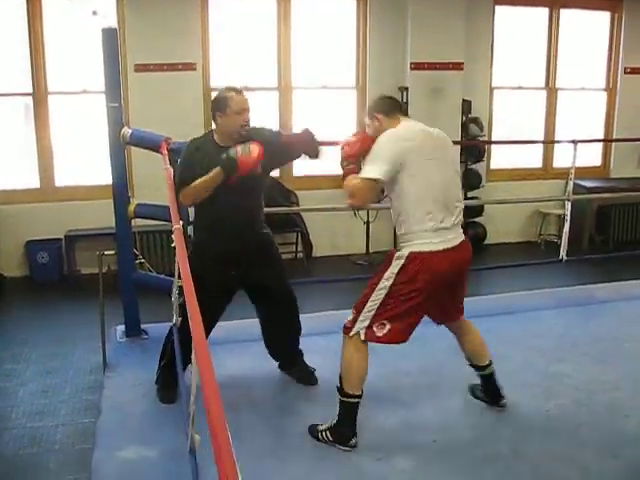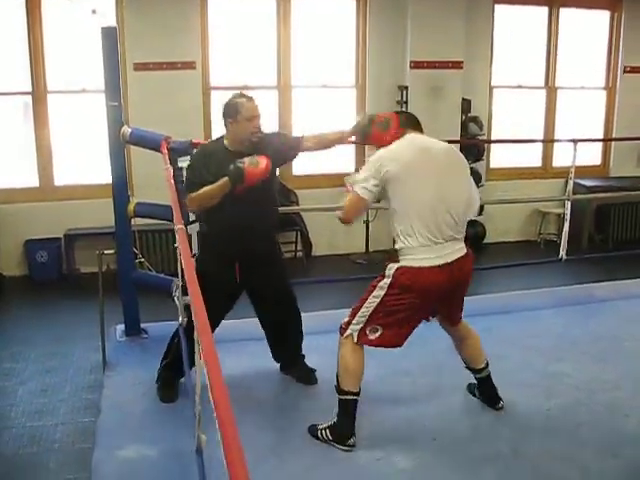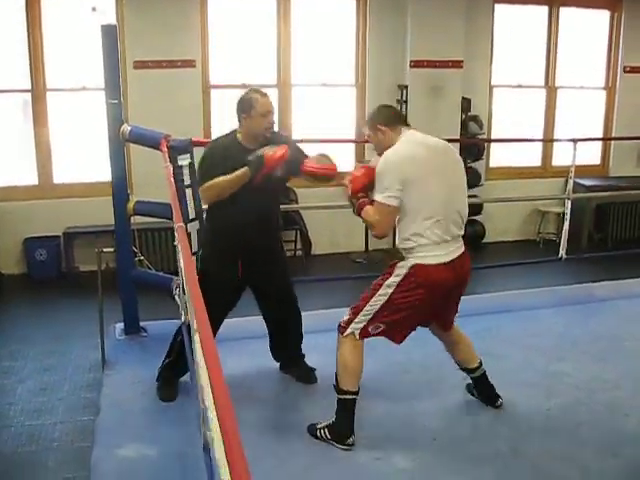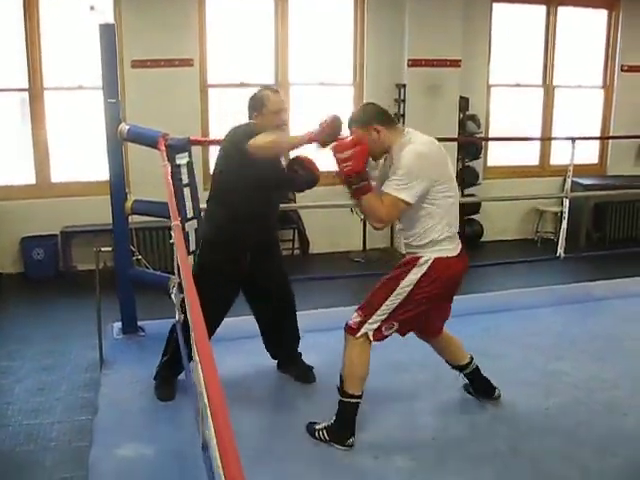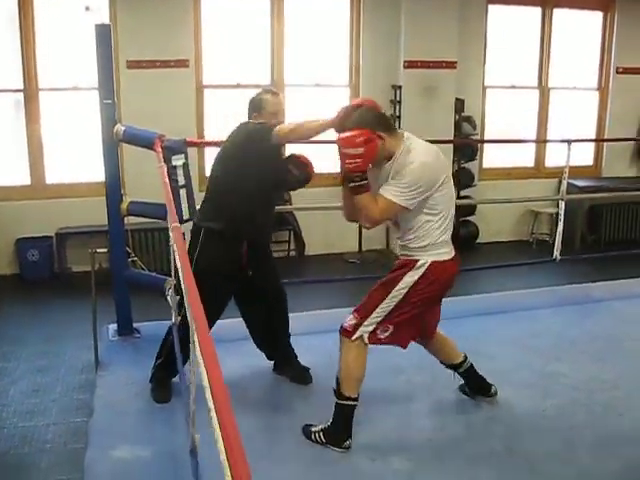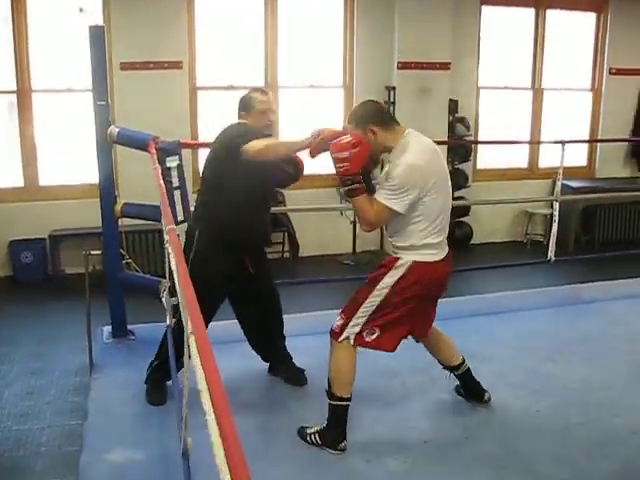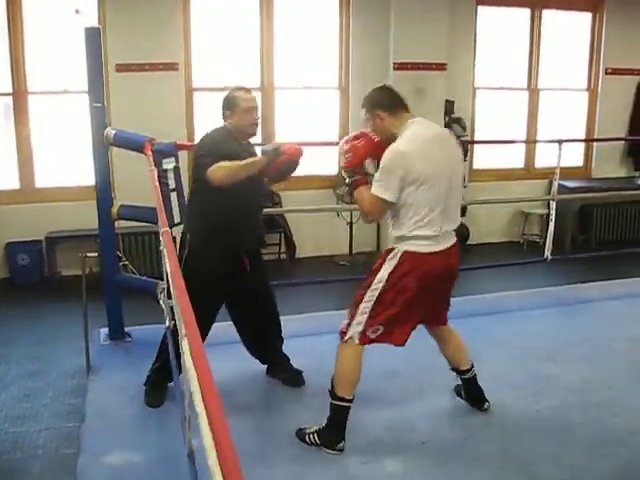
dt=0.1s
person 1, frame 1
left shoulder: (392, 141)
right shoulder: (442, 140)
left elbow: (357, 195)
left wrist: (351, 165)
left hip: (422, 258)
right hip: (457, 249)
left knee: (356, 332)
right knee: (454, 318)
left ankle: (344, 429)
right ankle: (492, 389)
person 1, frame 2
left shoulder: (386, 157)
right shoulder: (455, 155)
left elbow: (348, 215)
right elbow: (471, 207)
left wrist: (361, 185)
left hip: (417, 271)
right hip: (458, 262)
left knee: (352, 334)
right knee: (454, 323)
left ankle: (343, 428)
right ankle: (489, 391)
person 1, frame 3
left shoulder: (396, 159)
right shoulder: (445, 149)
left elbow: (380, 227)
left wrist: (360, 199)
left hip: (424, 267)
right hip: (455, 261)
left knee: (350, 331)
right knee: (443, 326)
left ankle: (342, 427)
right ankle: (486, 389)
person 1, frame 4
left shoulder: (414, 156)
right shoulder: (395, 155)
left elbow: (382, 216)
right elbow: (385, 194)
left wrist: (354, 178)
right wrist: (358, 175)
left hip: (432, 262)
right hip: (450, 258)
left knee: (358, 330)
right knee: (429, 329)
left ankle: (343, 428)
right ankle: (482, 385)
person 1, frame 5
left shoulder: (419, 163)
right shoulder: (401, 154)
left elbow: (374, 217)
right elbow: (353, 214)
left wrist: (353, 175)
right wrist: (359, 175)
left hip: (427, 266)
right hip: (437, 261)
left knee: (355, 333)
right knee: (423, 331)
left ankle: (339, 430)
right ankle: (478, 383)
person 1, frame 6
left shoulder: (412, 163)
right shoulder: (407, 146)
left elbow: (370, 220)
right elbow: (376, 206)
left wrist: (349, 179)
right wrist: (356, 177)
left hip: (415, 265)
right hip: (432, 261)
left knee: (344, 334)
right knee: (422, 329)
left ankle: (334, 432)
right ankle: (473, 387)
person 1, frame 7
left shoulder: (399, 152)
right shoulder: (445, 137)
left elbow: (371, 212)
left wrist: (355, 172)
right wrist: (370, 167)
left hip: (412, 257)
right hip: (446, 251)
left knee: (353, 335)
right knee: (438, 323)
left ankle: (333, 431)
right ankle: (474, 392)
person 2, frame 1
left shoulder: (256, 138)
right shoulder: (198, 150)
left elbow: (292, 144)
right elbow: (186, 197)
left wrist: (305, 142)
right wrist: (223, 169)
left hip: (255, 243)
right hip: (213, 249)
left knee: (281, 304)
right knee: (196, 317)
left ankle: (291, 360)
right ankle: (168, 375)
person 2, frame 2
left shoulder: (268, 144)
right shoulder: (207, 155)
left elbow: (308, 142)
right elbow: (192, 203)
left wrist: (352, 132)
right wrist: (230, 178)
left hip: (262, 249)
right hip: (219, 254)
left knee: (284, 309)
left ankle: (292, 362)
right ankle: (169, 375)
person 2, frame 3
left shoulder: (278, 142)
right shoulder: (221, 149)
left elbow: (303, 165)
right elbow: (209, 193)
left wrist: (320, 167)
right wrist: (250, 169)
left hip: (266, 247)
right hip: (224, 249)
left knee: (284, 305)
right knee: (205, 314)
left ankle: (292, 360)
right ankle: (169, 372)
person 2, frame 4
left shoulder: (278, 150)
right shoulder: (242, 135)
left elbow: (276, 187)
right elbow: (259, 147)
left wrist: (298, 178)
right wrist: (315, 135)
left hip: (261, 243)
right hip: (221, 244)
left knee: (280, 303)
right knee: (201, 311)
left ankle: (289, 359)
right ankle: (167, 371)
person 2, frame 5
left shoulder: (269, 149)
right shoulder: (250, 133)
right elbow: (288, 132)
left wrist: (292, 179)
right wrist: (335, 121)
left hip: (252, 243)
right hip: (216, 241)
left knee: (270, 303)
left ankle: (284, 360)
right ankle: (163, 373)
person 2, frame 6
left shoulder: (266, 160)
right shoulder: (237, 135)
right elbow: (256, 150)
left wrist: (282, 177)
right wrist: (308, 142)
left hip: (247, 244)
right hip: (211, 243)
left knee: (265, 304)
left ankle: (280, 361)
right ankle: (158, 375)
person 2, frame 7
left shoulder: (246, 144)
right shoulder: (214, 142)
right elbow: (218, 176)
left wrist: (271, 169)
right wrist: (264, 159)
left hip: (244, 246)
right hip: (207, 247)
left knee: (261, 307)
right knee: (194, 317)
left ankle: (277, 363)
right ankle: (158, 379)
